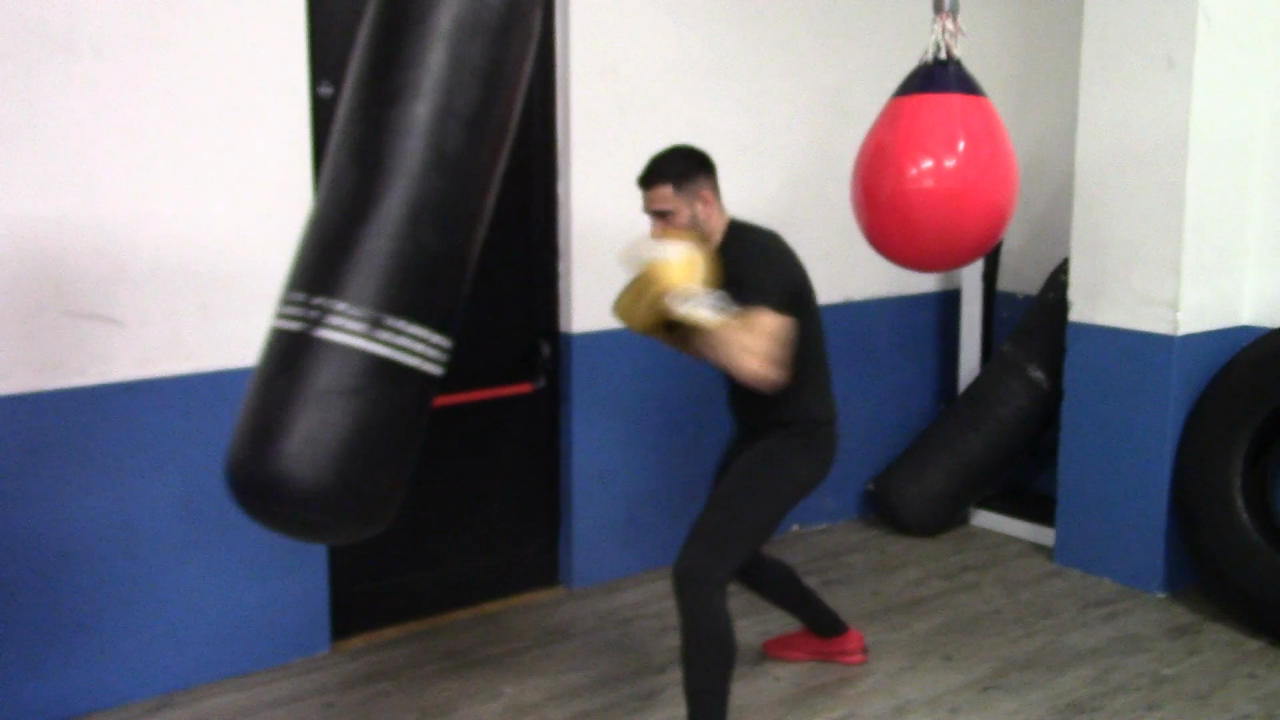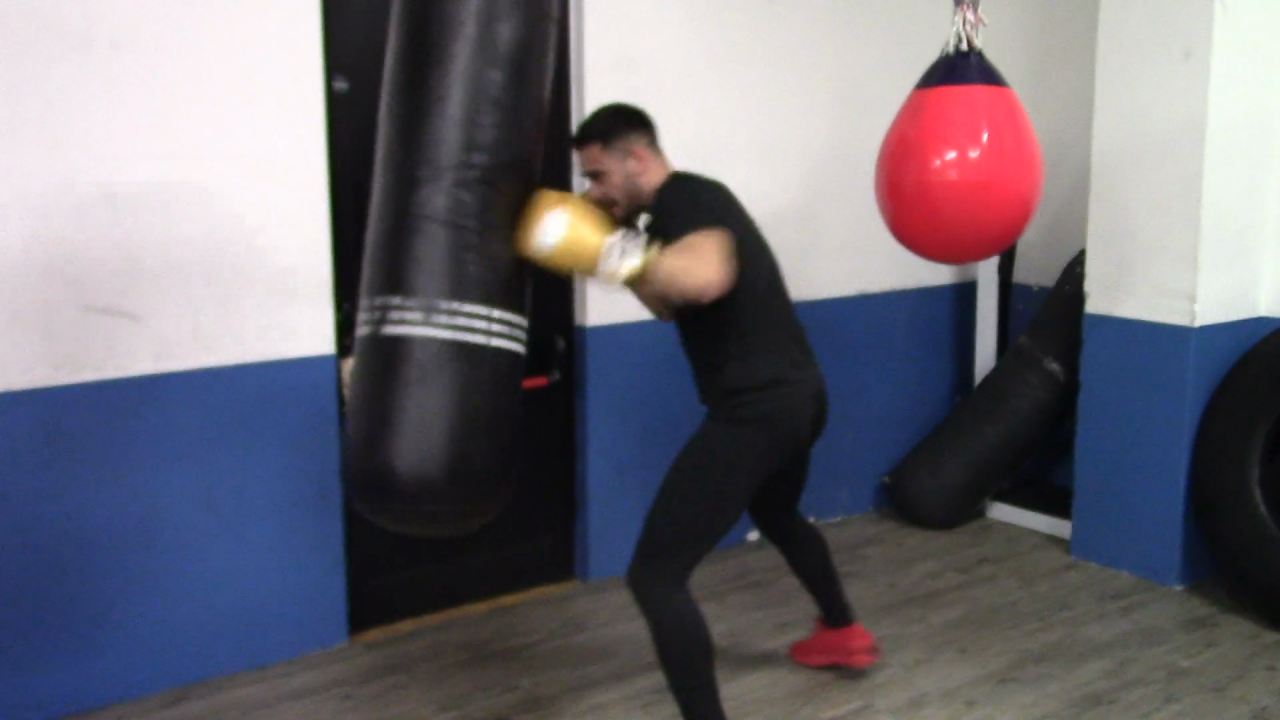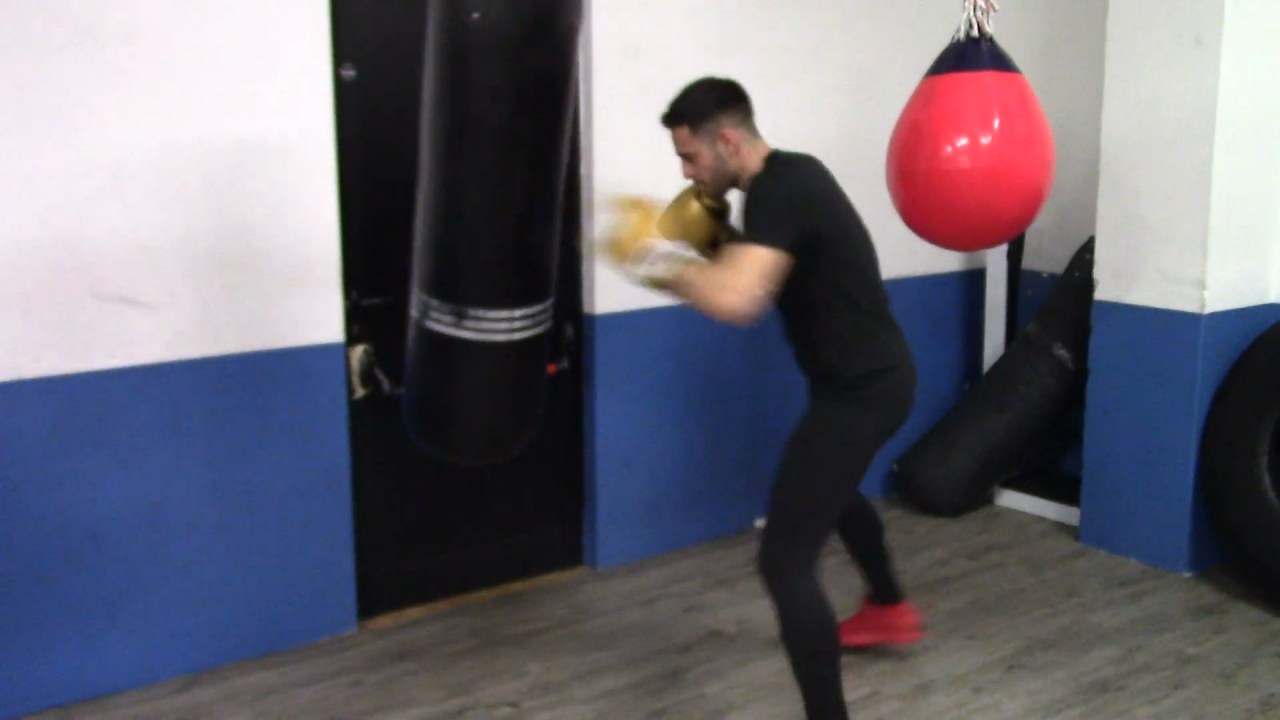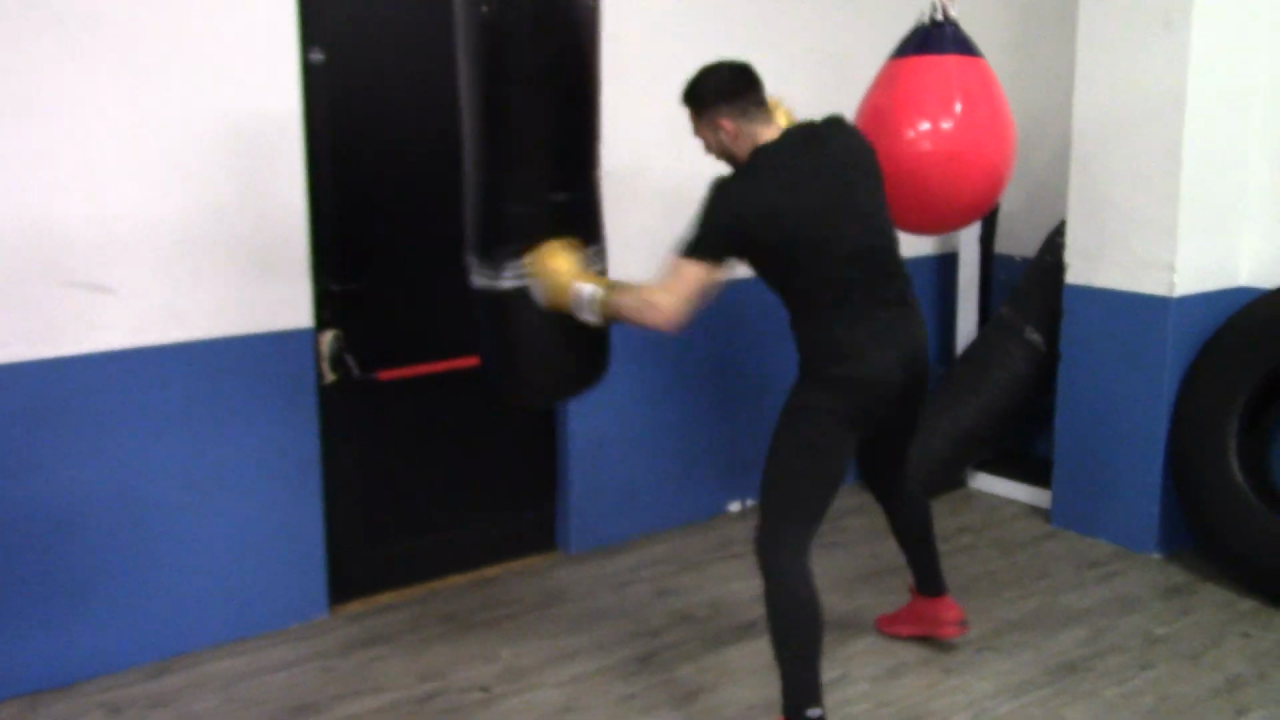
dt=0.5s
person 1, frame 1
left shoulder: (759, 258)
right shoulder: (722, 257)
left elbow: (758, 367)
right elbow: (719, 351)
right wrist: (663, 325)
left hip: (796, 438)
right hip: (759, 433)
left knee: (697, 572)
right knee: (733, 556)
right ankle: (834, 635)
person 1, frame 2
left shoulder: (689, 200)
right shoulder: (670, 211)
left elbow: (702, 280)
right elbow: (671, 298)
left hip: (753, 410)
right hip: (797, 396)
left knee: (653, 576)
right knee: (778, 517)
right ankle: (844, 631)
person 1, frame 3
left shoulder: (783, 191)
right shoulder: (792, 179)
left elbow: (735, 301)
right elbow: (788, 273)
left wrist: (661, 259)
left hip: (860, 390)
right hip: (882, 375)
left knee: (784, 560)
right knee: (834, 493)
right ankle: (890, 608)
person 1, frame 4
left shoulder: (739, 195)
right shoulder: (843, 138)
left elbow: (666, 310)
left wrist: (584, 295)
left hip: (847, 369)
right hip: (909, 345)
left knee: (781, 542)
right knee: (887, 475)
right ankle: (935, 603)
